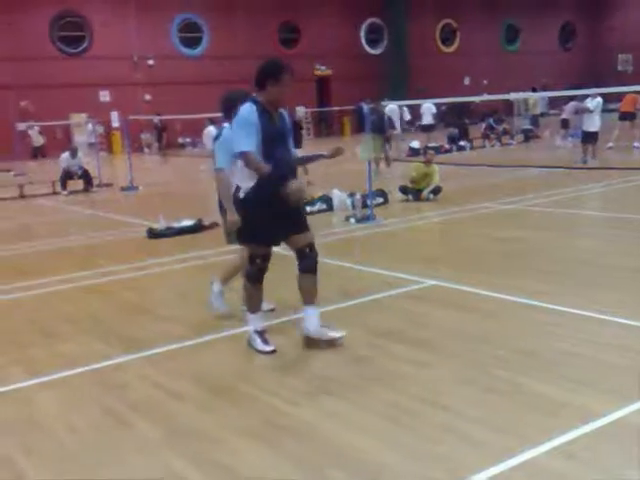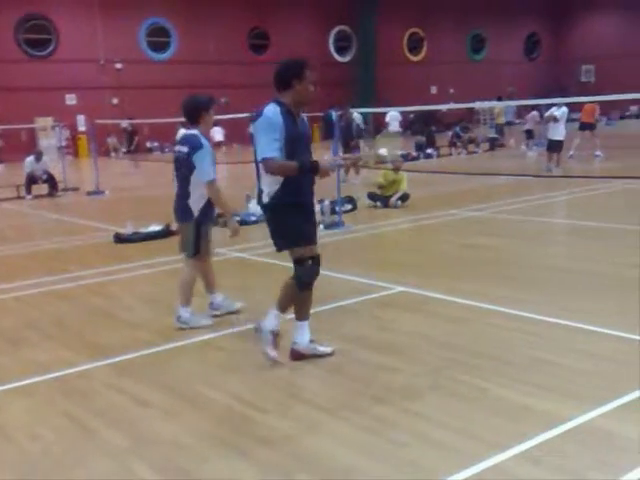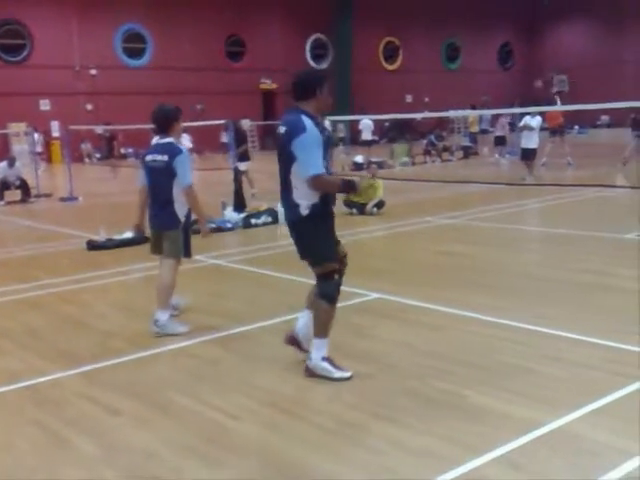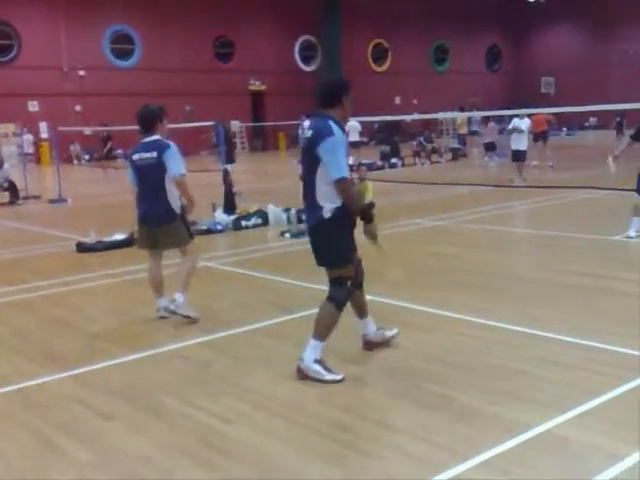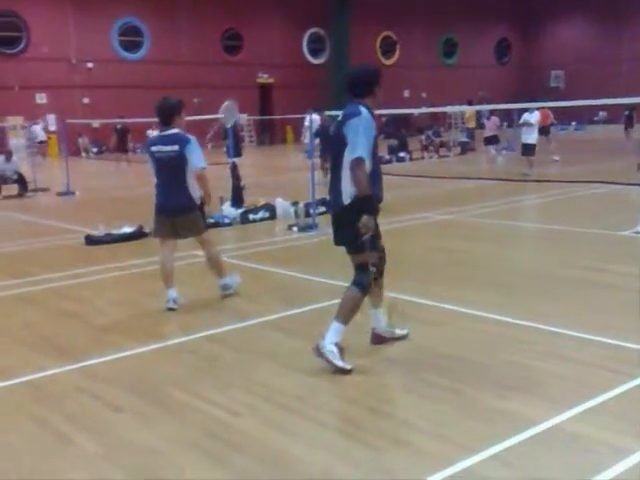
dt=0.4s
person 1, frame 1
left shoulder: (281, 115)
right shoulder: (246, 114)
right elbow: (248, 159)
left wrist: (323, 156)
right wrist: (284, 180)
left hip: (284, 198)
right hip: (257, 200)
left knee: (308, 255)
right knee: (258, 263)
left ankle: (312, 327)
right ankle: (255, 327)
person 1, frame 2
left shoulder: (296, 116)
right shoulder: (271, 116)
right elbow: (271, 164)
left wrist: (321, 165)
right wrist: (313, 169)
left hip: (300, 202)
right hip: (282, 204)
left knee: (305, 269)
right knee: (308, 267)
left ankle: (300, 340)
right ankle: (269, 324)
person 1, frame 3
left shoulder: (293, 122)
right shoulder: (306, 128)
right elbow: (319, 181)
left wrist: (336, 180)
right wrist: (348, 185)
left hip: (307, 211)
right hip: (309, 214)
left knee: (338, 262)
right knee: (329, 279)
left ankle: (303, 329)
right ankle: (318, 358)
person 1, frame 4
left shoulder: (315, 128)
right shoulder: (332, 134)
right elbow: (343, 185)
right wrist: (368, 215)
left hip: (323, 216)
right hip: (331, 220)
left knee: (354, 272)
right knee: (341, 287)
left ankle: (370, 333)
right ankle: (309, 360)
person 1, frame 5
left shoulder: (351, 115)
right shoulder: (361, 116)
right elbow: (358, 166)
right wrist: (366, 209)
left hip: (350, 203)
right hip: (354, 206)
left knee: (377, 260)
right knee: (366, 274)
left ankle: (380, 327)
right ankle: (330, 342)
person 2, frame 1
right shoulder: (225, 136)
right elbow: (222, 176)
right wrist: (230, 210)
right hip: (236, 204)
right knee: (248, 250)
right ankle: (218, 287)
person 2, frame 2
left shoulder: (183, 141)
right shoulder: (201, 145)
right elbow: (211, 186)
right wrist: (229, 217)
left hip: (188, 208)
right hip: (195, 211)
left knee: (203, 255)
right knee: (193, 260)
left ankle: (216, 301)
right ankle: (184, 314)
person 2, frame 3
left shoulder: (149, 154)
right shoulder: (178, 152)
left elbow: (144, 190)
right elbow: (188, 190)
left wrist: (140, 218)
right wrist: (202, 219)
left hip: (156, 216)
right hip: (174, 217)
left knee: (166, 261)
right knee: (170, 264)
left ankle: (170, 302)
right ankle: (161, 318)
person 2, frame 4
left shoulder: (134, 154)
right shoulder: (167, 147)
left elbow: (136, 187)
right elbow: (178, 179)
right wrist: (190, 201)
left hip: (145, 213)
right hip: (169, 212)
left knee: (154, 257)
right knee: (189, 253)
left ankle: (161, 303)
right ankle: (179, 299)
person 2, frame 5
left shoulder: (152, 144)
right shoulder: (186, 140)
right elbow: (199, 173)
right wrist: (207, 194)
left hip: (163, 203)
right hip: (187, 202)
left knee: (167, 247)
right knee: (206, 242)
left ankle: (171, 295)
right ankle: (225, 281)
